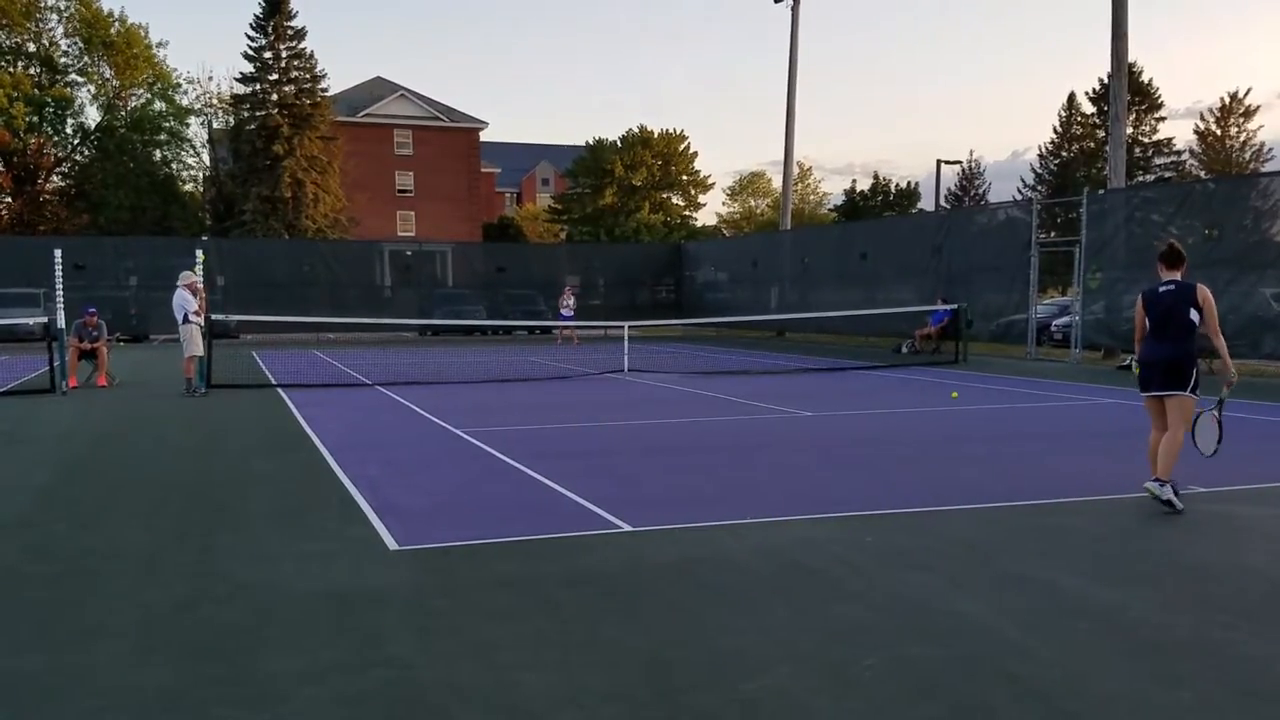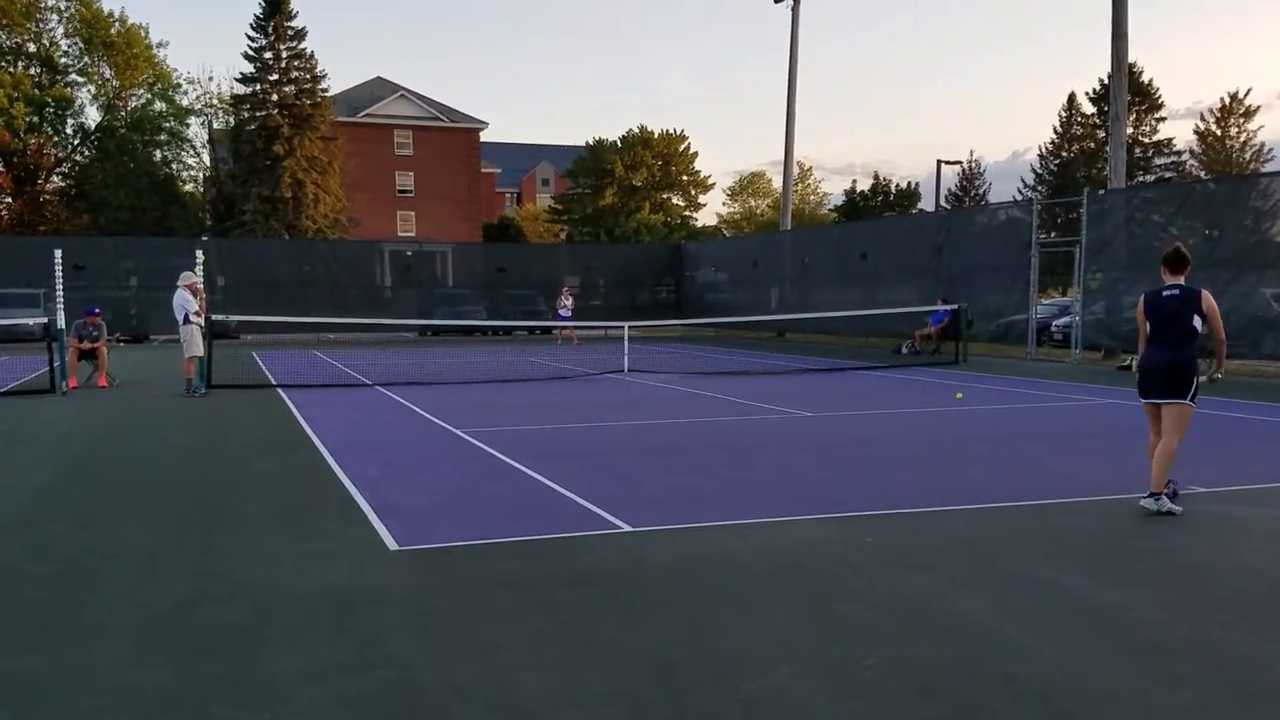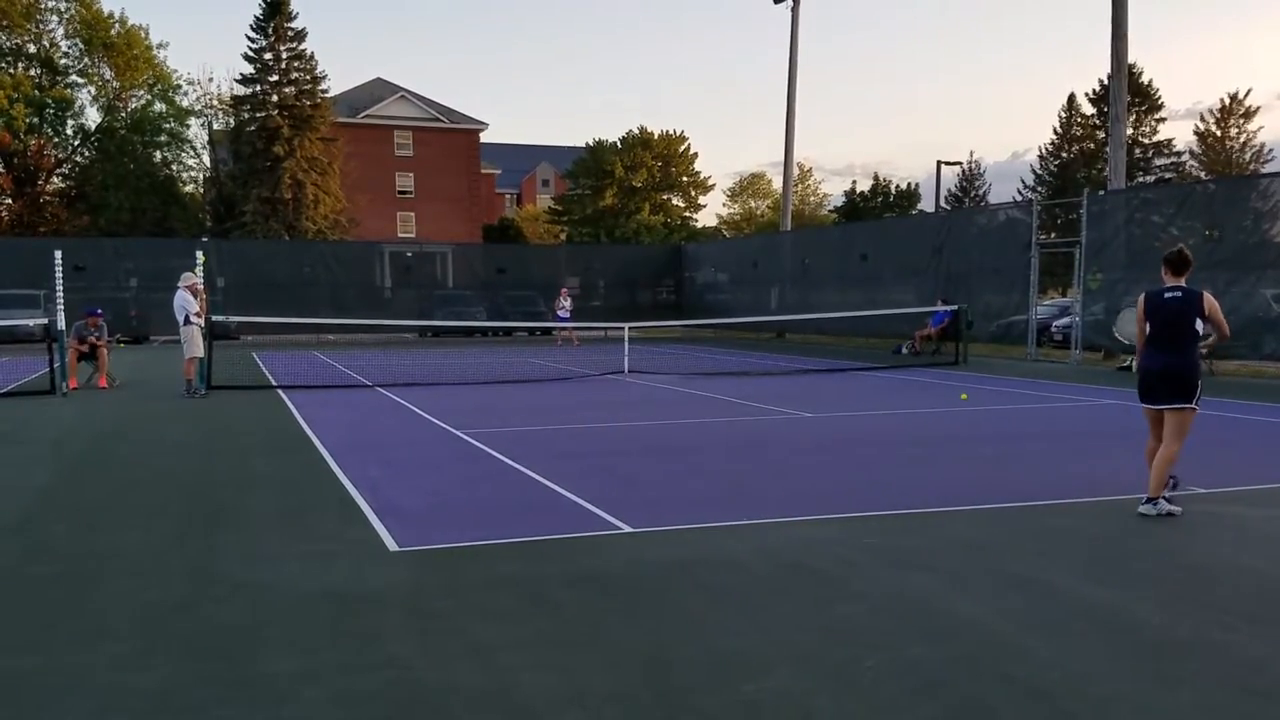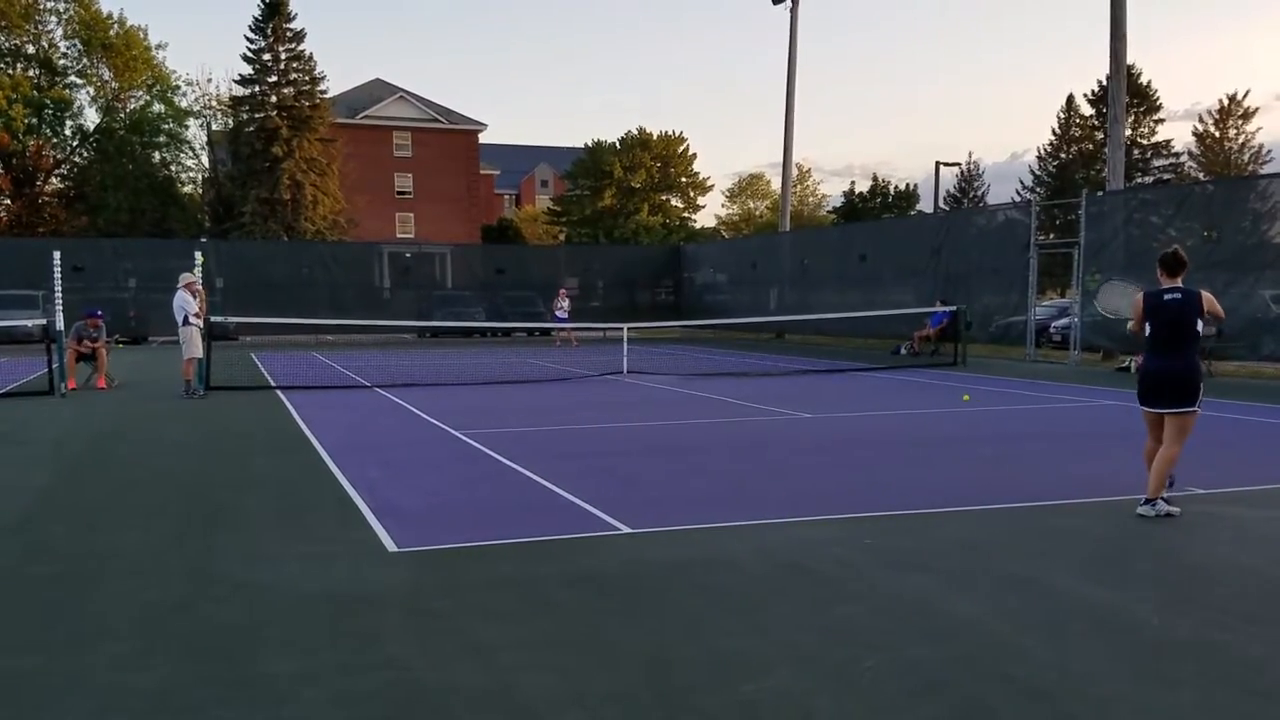
dt=0.2s
person 1, frame 1
left shoulder: (1145, 297)
right shoulder: (1199, 292)
right elbow: (1215, 334)
left wrist: (1141, 363)
right wrist: (1229, 367)
left hip: (1150, 363)
right hip: (1180, 365)
left knee: (1158, 429)
right knee: (1176, 429)
left ankle: (1160, 480)
right ankle: (1161, 482)
person 1, frame 2
left shoulder: (1146, 299)
right shoulder: (1202, 297)
right elbow: (1220, 339)
right wrist: (1219, 366)
left hip: (1150, 368)
right hip: (1180, 371)
left knee: (1157, 433)
right knee: (1171, 438)
left ankle: (1160, 484)
right ankle: (1154, 495)
person 1, frame 3
left shoulder: (1146, 299)
right shoulder: (1203, 299)
right elbow: (1224, 332)
left wrist: (1140, 361)
right wrist: (1209, 341)
left hip: (1151, 373)
right hip: (1183, 374)
left knee: (1156, 437)
right knee: (1173, 442)
left ankle: (1159, 482)
right ankle: (1153, 499)
person 1, frame 4
left shoulder: (1143, 299)
right shoulder: (1201, 298)
right elbow: (1220, 315)
left wrist: (1132, 326)
left hip: (1151, 375)
right hip: (1185, 377)
left knee: (1154, 438)
right knee: (1172, 443)
left ankle: (1157, 482)
right ankle: (1151, 500)
